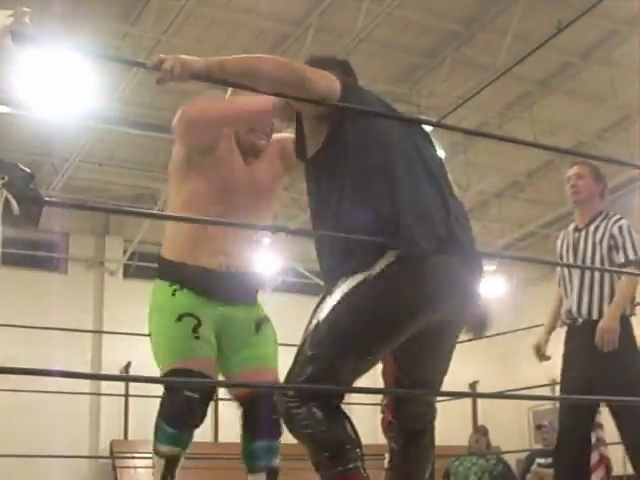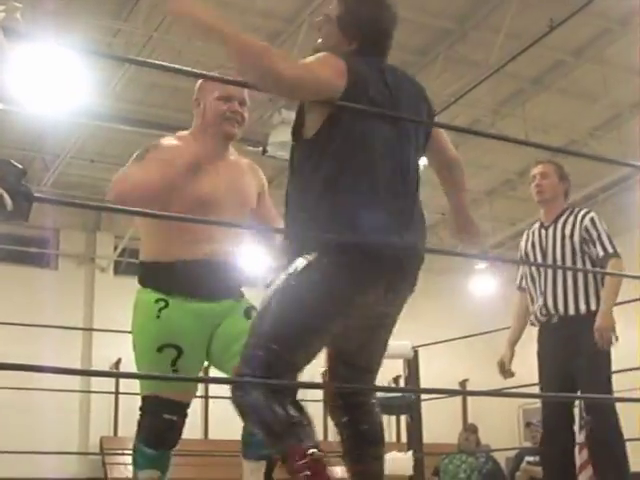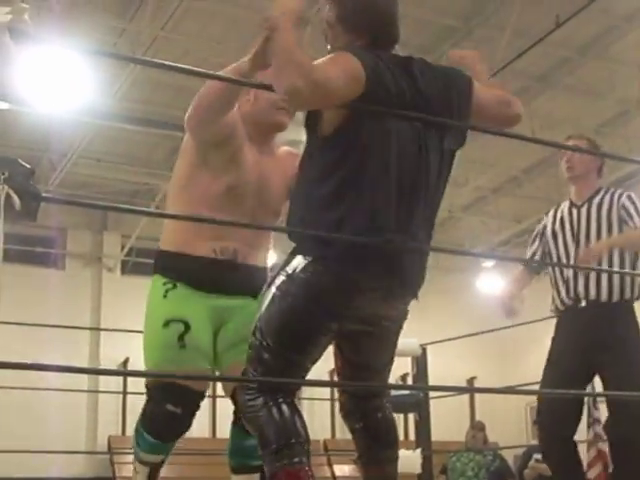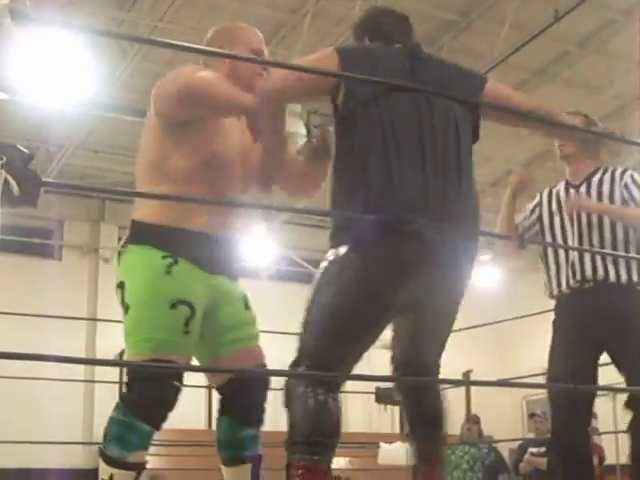
dt=0.4s
person 1, frame 1
left shoulder: (326, 95)
right shoulder: (405, 127)
left elbow: (295, 75)
right elbow: (446, 205)
left wrist: (204, 65)
right wrist: (471, 291)
left hip: (396, 264)
right hip: (453, 273)
left knee: (307, 396)
right knee: (413, 409)
person 1, frame 2
left shoulder: (338, 72)
right shoulder: (413, 94)
left elbow: (275, 73)
right elbow: (449, 161)
right wrist: (462, 212)
left hip: (335, 257)
right hip: (396, 266)
left knee: (259, 380)
right knee: (353, 392)
person 1, frame 3
left shoulder: (357, 72)
right shoulder: (448, 86)
left elbow: (295, 88)
right elbow: (509, 110)
right wrist: (476, 72)
left hip: (335, 261)
right hip: (398, 274)
left knee: (263, 385)
right knee: (366, 396)
person 1, frame 4
left shoulder: (353, 62)
right shoulder: (460, 81)
left elbow: (273, 87)
right elbow: (536, 111)
left wrist: (272, 143)
left hip: (376, 241)
right hip: (447, 251)
left knee: (314, 374)
right knee: (418, 375)
person 2, frame 1
left shoulder: (275, 154)
right shoulder: (200, 141)
right elbow: (192, 116)
right wrist: (264, 102)
left hip: (242, 302)
right hip: (184, 291)
left knee: (264, 402)
right knee: (187, 391)
person 2, frame 2
left shoulder: (251, 173)
right shoulder: (168, 152)
left elbow: (275, 230)
right elbow: (120, 194)
right wrist: (182, 170)
left hip: (228, 299)
right hip: (170, 298)
right knee: (164, 413)
person 2, frame 3
left shoulder: (291, 164)
right shoulder: (221, 128)
right elbow: (204, 107)
right wrist: (252, 62)
left hip: (245, 296)
right hip: (183, 285)
right knee: (173, 402)
person 2, frame 4
left shoulder: (254, 121)
right shoulder: (186, 89)
left elbow: (302, 184)
right elbow: (187, 90)
left wrist: (317, 155)
right wrist: (250, 103)
left hip: (217, 270)
right hip: (161, 259)
left knee: (248, 385)
right knee: (154, 385)
person 3, frame 1
right shoulder: (564, 237)
left wrist: (613, 315)
right wrist: (547, 332)
left hip: (610, 332)
right hip: (577, 336)
right knee: (571, 426)
person 3, frame 2
left shoulder: (584, 220)
right shoulder: (528, 238)
left elbow: (615, 263)
right elbow: (525, 295)
left wrist: (605, 307)
right wrist: (510, 344)
left hip: (585, 328)
right hip: (550, 334)
left knee: (599, 413)
right knee: (554, 423)
person 3, frame 3
right shoulder: (553, 217)
right elbow: (530, 265)
left wrist: (609, 245)
right wrist: (512, 292)
right hip: (571, 321)
right knee: (552, 415)
person 3, frame 4
right shoulder: (548, 199)
right elbow: (510, 238)
left wrist: (598, 207)
right wrist: (512, 200)
right hip: (572, 308)
right knee: (566, 411)
